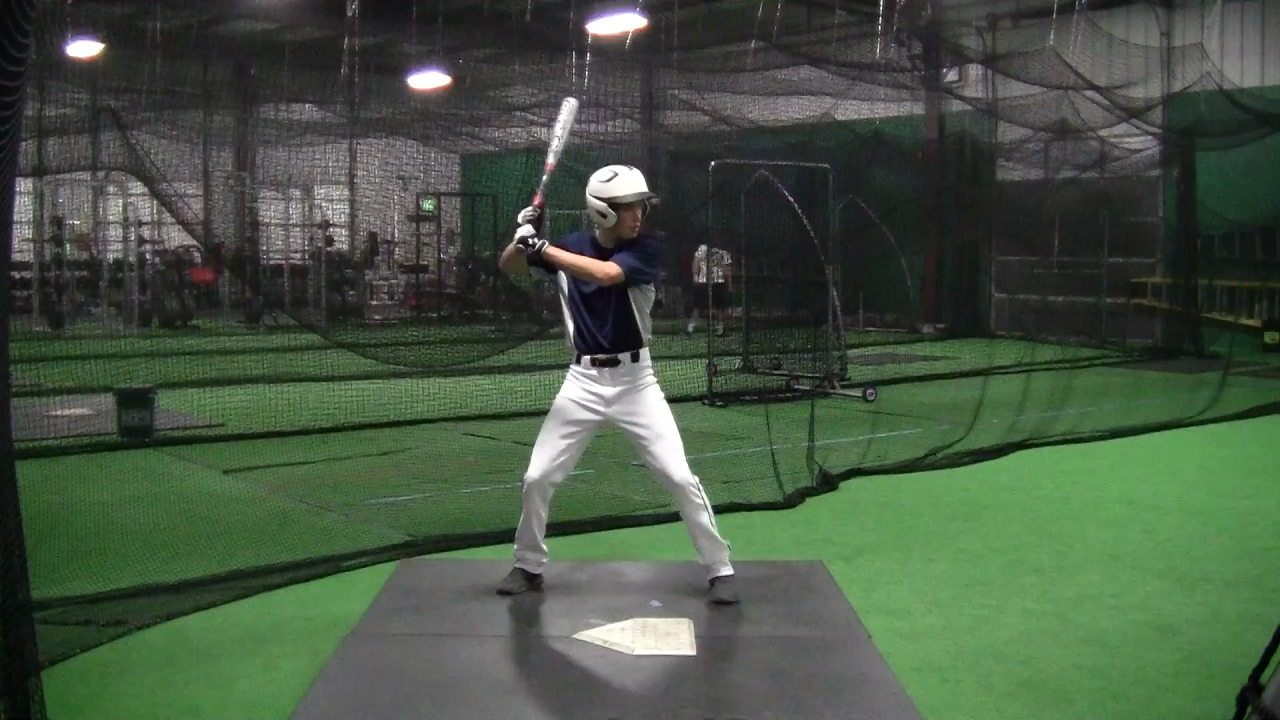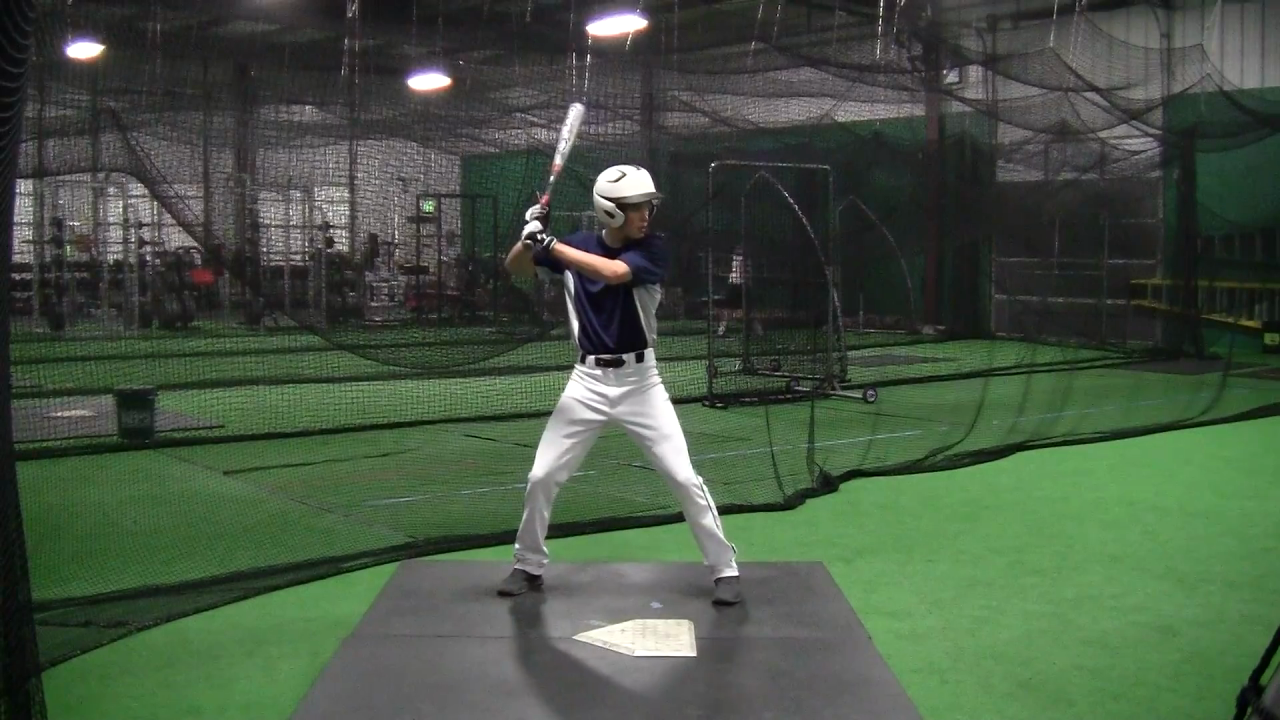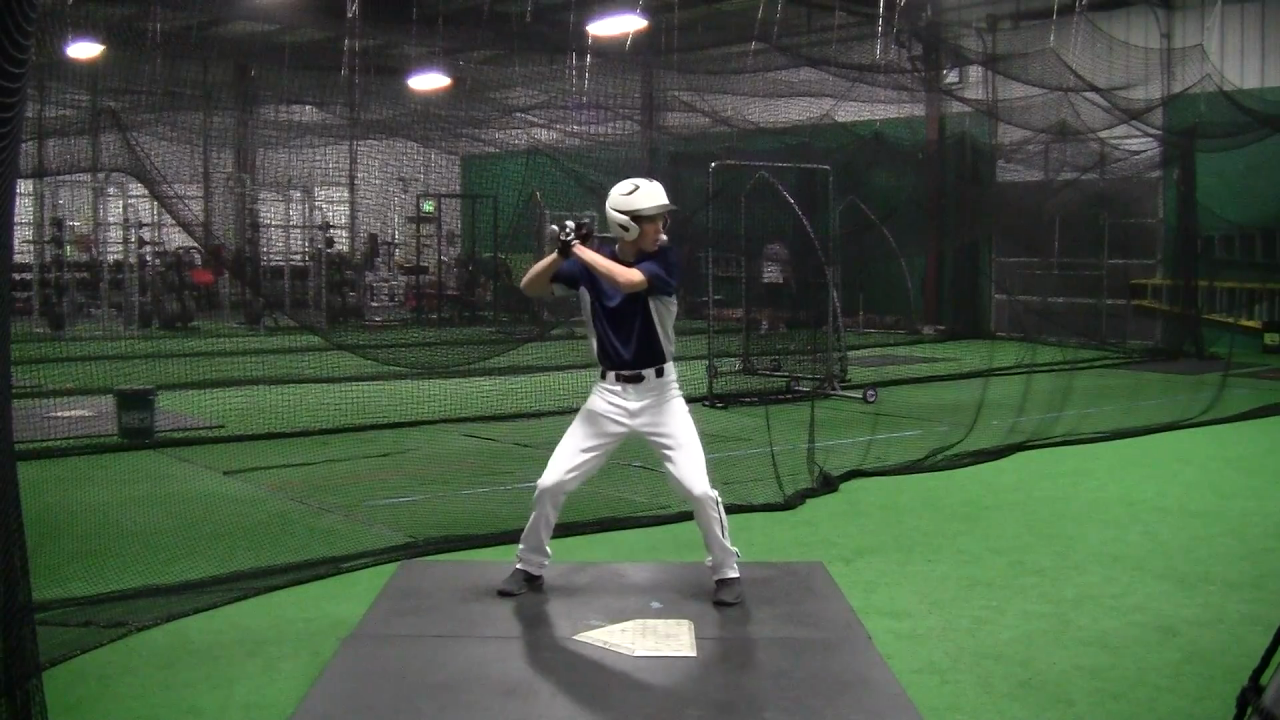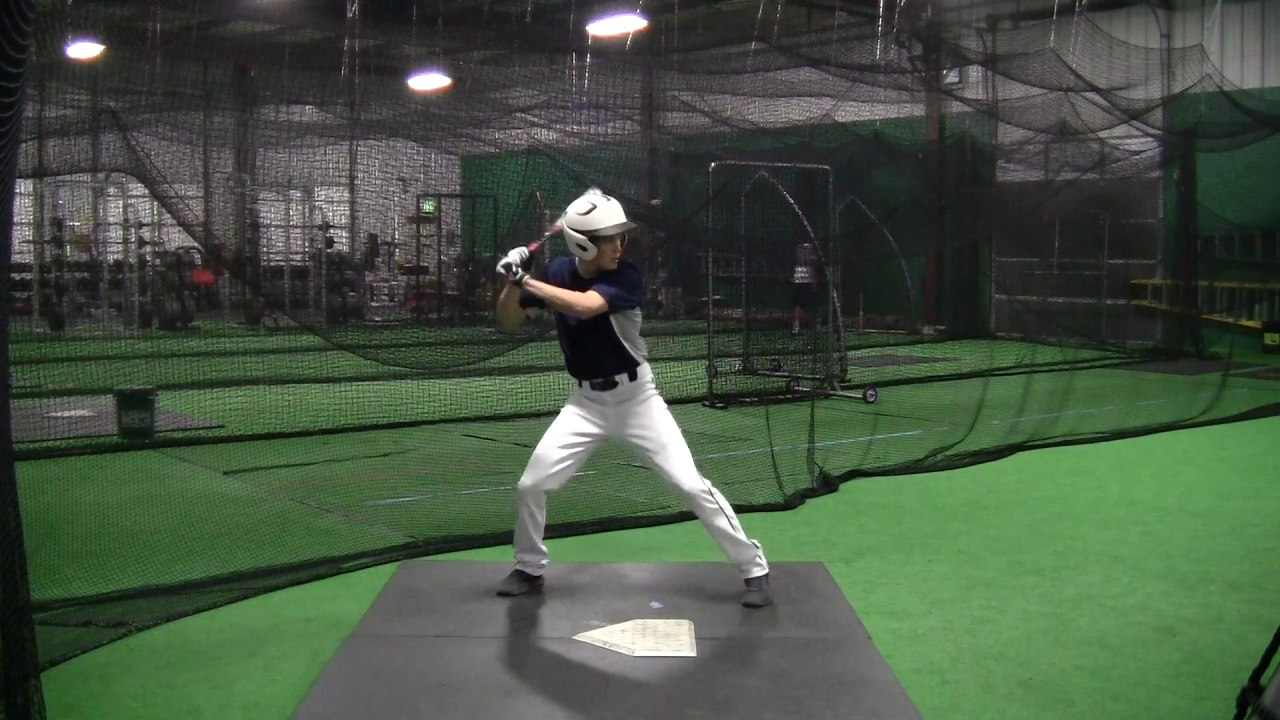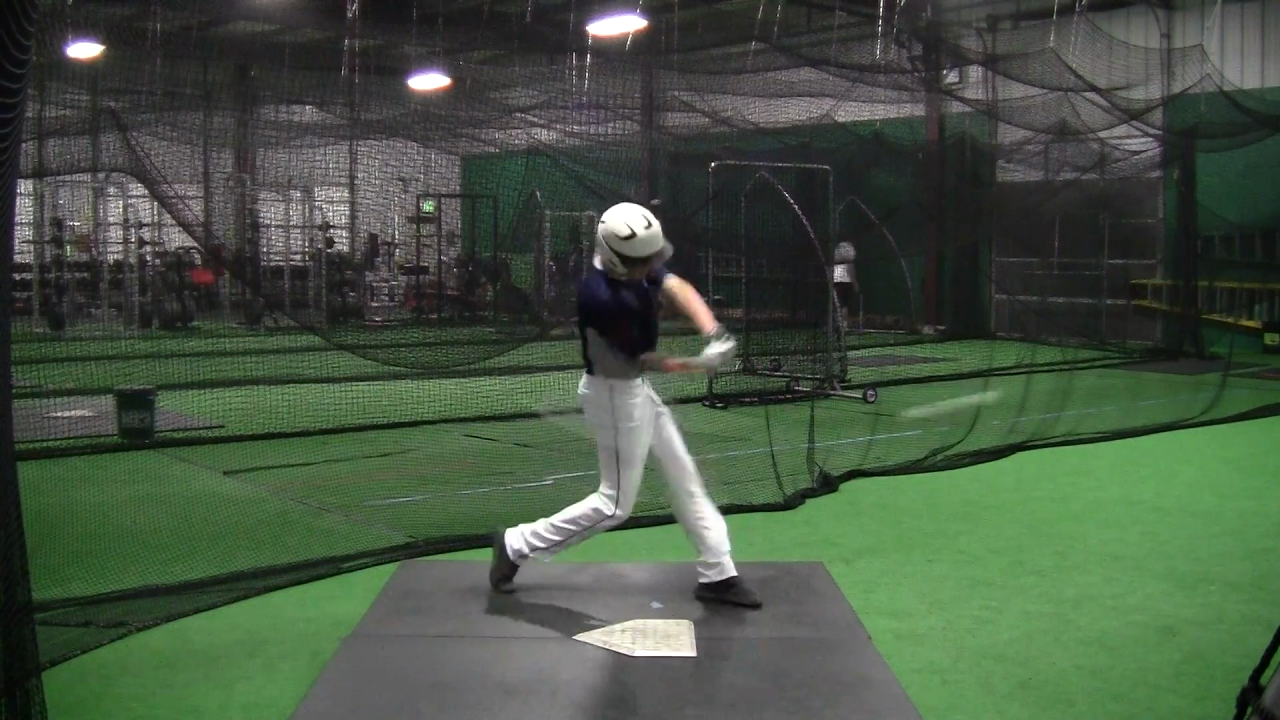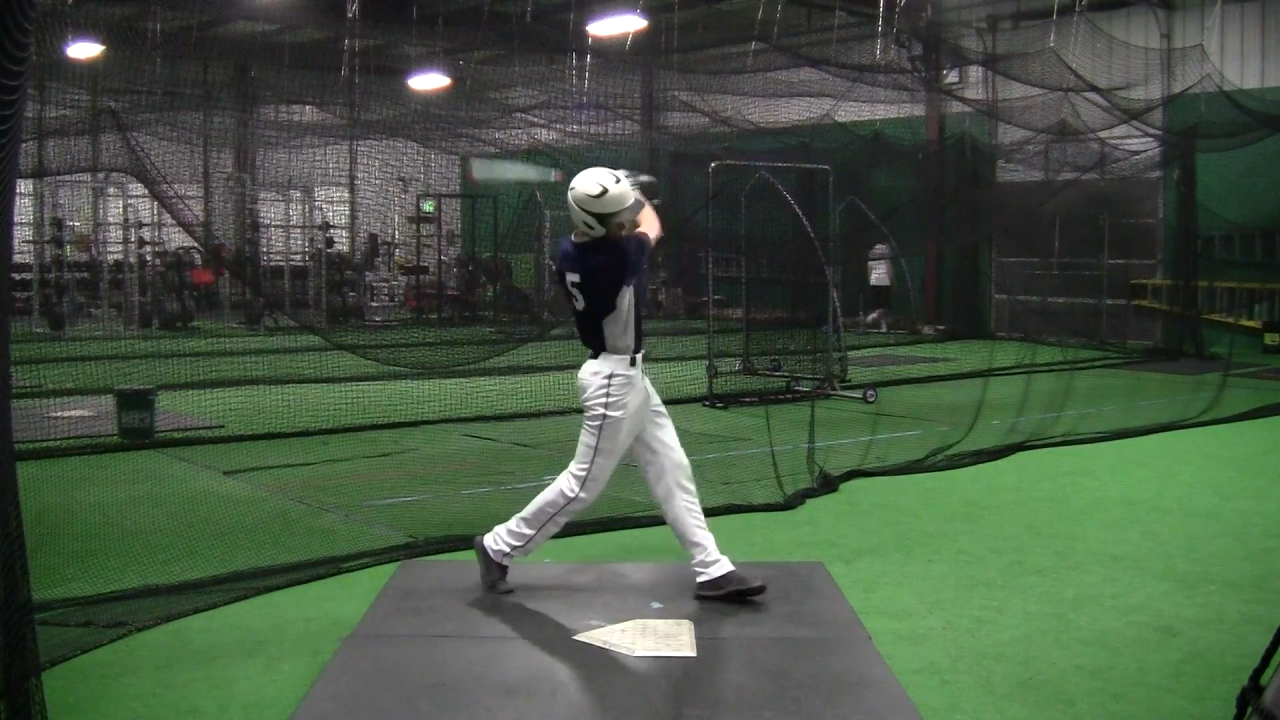
dt=0.5s
person 1, frame 1
left shoulder: (645, 248)
right shoulder: (572, 244)
left elbow: (604, 274)
right elbow: (508, 268)
left wrist: (540, 246)
right wrist: (522, 234)
left hip: (635, 379)
right hip: (583, 380)
left knee: (679, 477)
right knee: (537, 477)
left ankle: (719, 567)
right ankle: (528, 565)
person 1, frame 2
left shoulder: (653, 248)
right shoulder: (578, 244)
left elbow: (613, 272)
right elbow: (514, 268)
left wrist: (549, 242)
right wrist: (530, 234)
left hip: (640, 380)
right hip: (588, 380)
left knee: (683, 478)
right knee: (542, 476)
left ankle: (724, 568)
right ankle: (528, 565)
person 1, frame 3
left shoulder: (666, 261)
right shoulder: (591, 261)
left elbow: (629, 280)
right elbow: (529, 288)
left wrist: (574, 249)
right wrist: (561, 251)
left hip: (660, 393)
right hip: (609, 395)
left knee: (699, 490)
right knee: (551, 485)
left ankle: (726, 571)
right ankle: (530, 565)
person 1, frame 4
left shoulder: (628, 277)
right shoulder: (556, 272)
left elbow: (586, 305)
right elbow: (507, 321)
left wrist: (527, 280)
right wrist: (512, 281)
left hip: (635, 396)
right hip: (585, 400)
left knee: (691, 484)
right knee: (530, 484)
left ankle: (754, 569)
right ankle: (529, 567)
person 1, frame 5
left shoulder: (620, 260)
right shoulder: (599, 297)
left elbow: (678, 290)
right elbow: (641, 360)
left wrist: (712, 332)
right wrist: (693, 363)
left hip: (634, 389)
right hip: (614, 398)
left knee: (682, 477)
right knee: (615, 505)
left ankle: (717, 573)
right ankle: (517, 545)
person 1, frame 6
left shoulder: (571, 249)
right shoulder: (615, 255)
right elbow: (651, 229)
right wrist: (642, 203)
left hip: (625, 374)
right hip: (615, 379)
left knee: (673, 470)
right knee: (584, 483)
left ankle: (712, 571)
right ankle: (498, 546)
